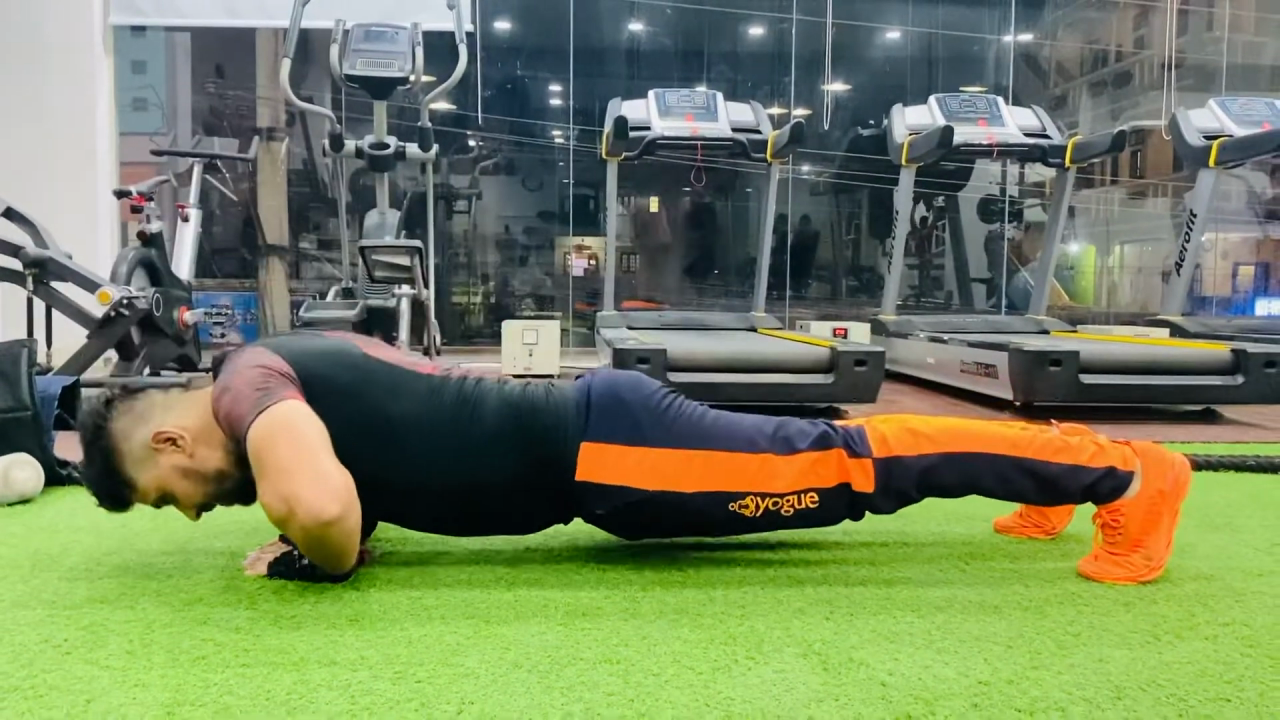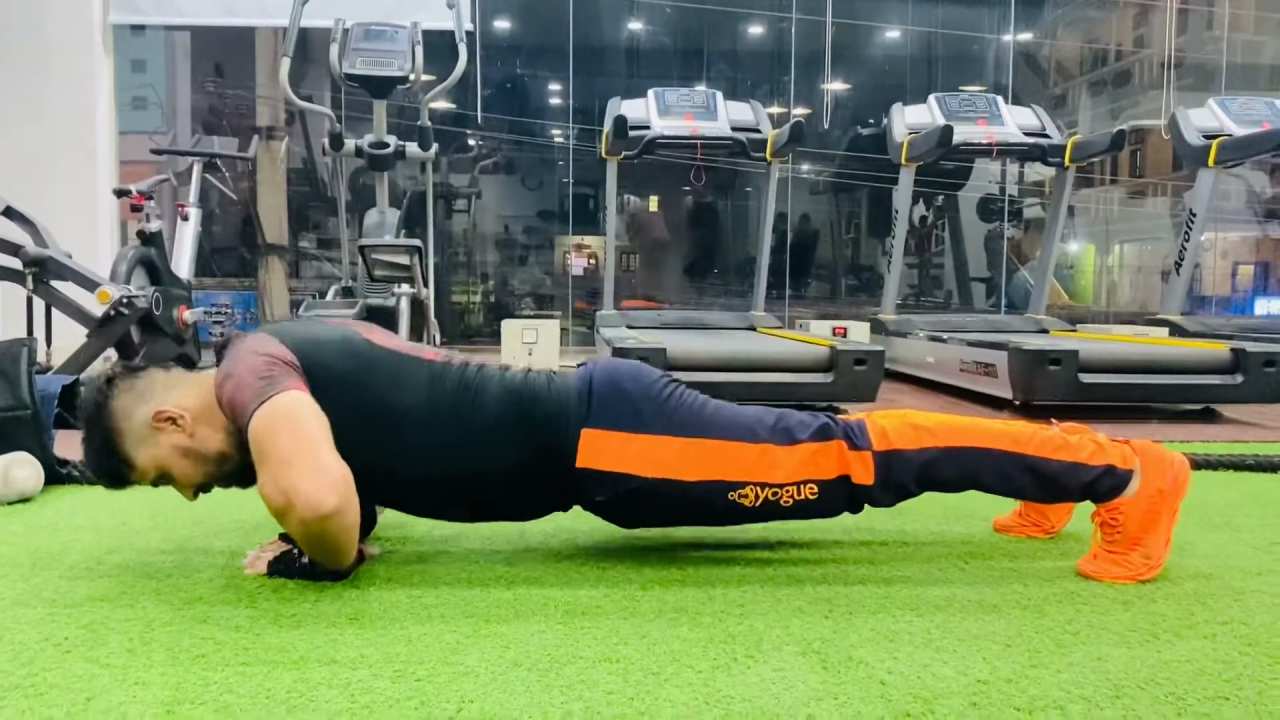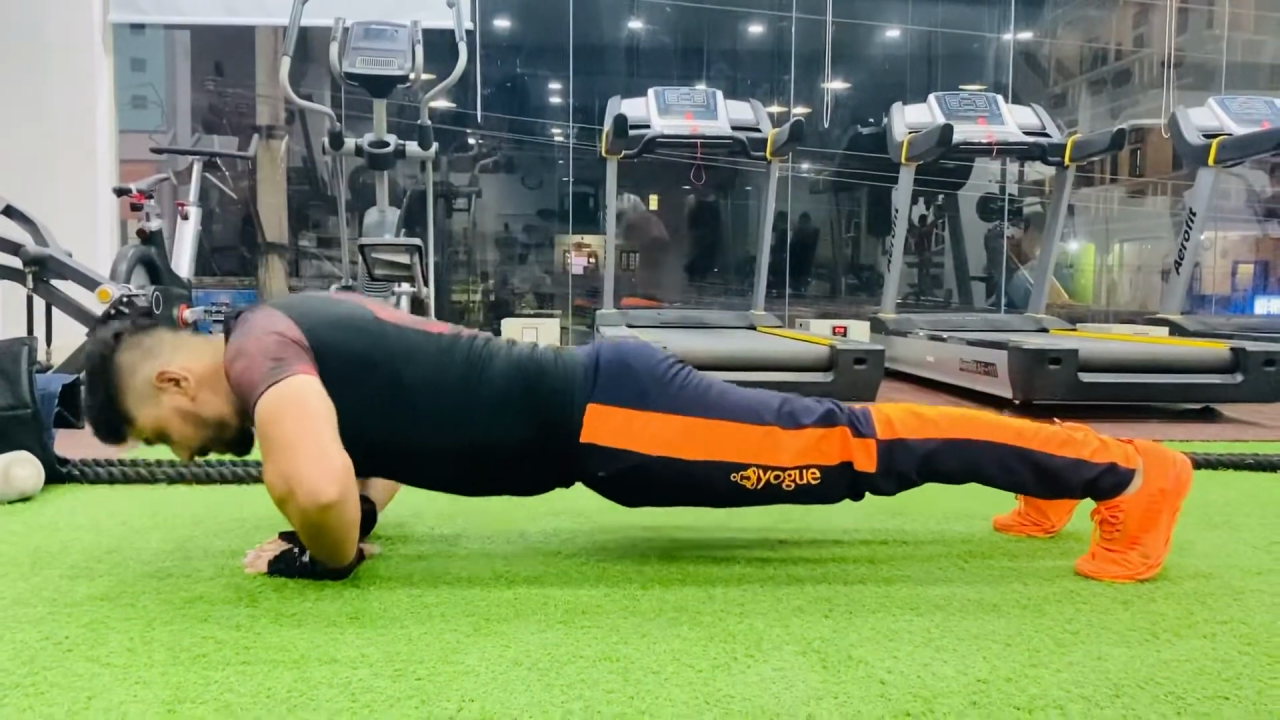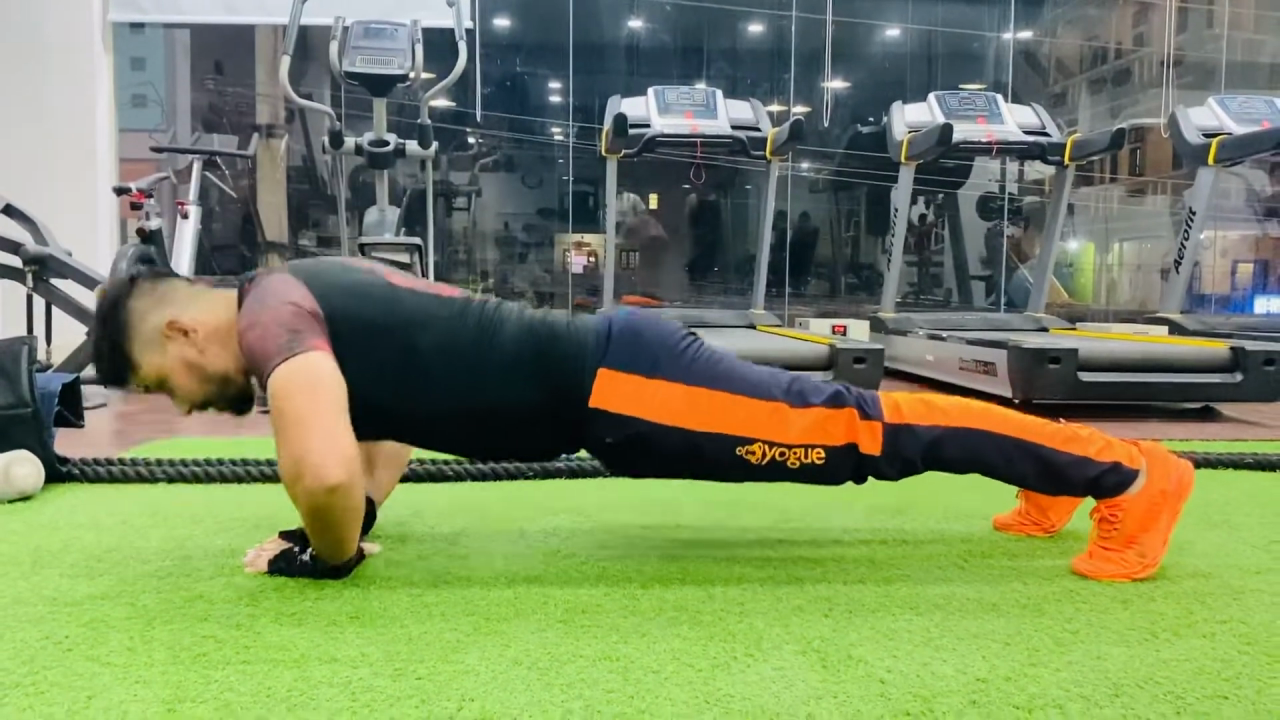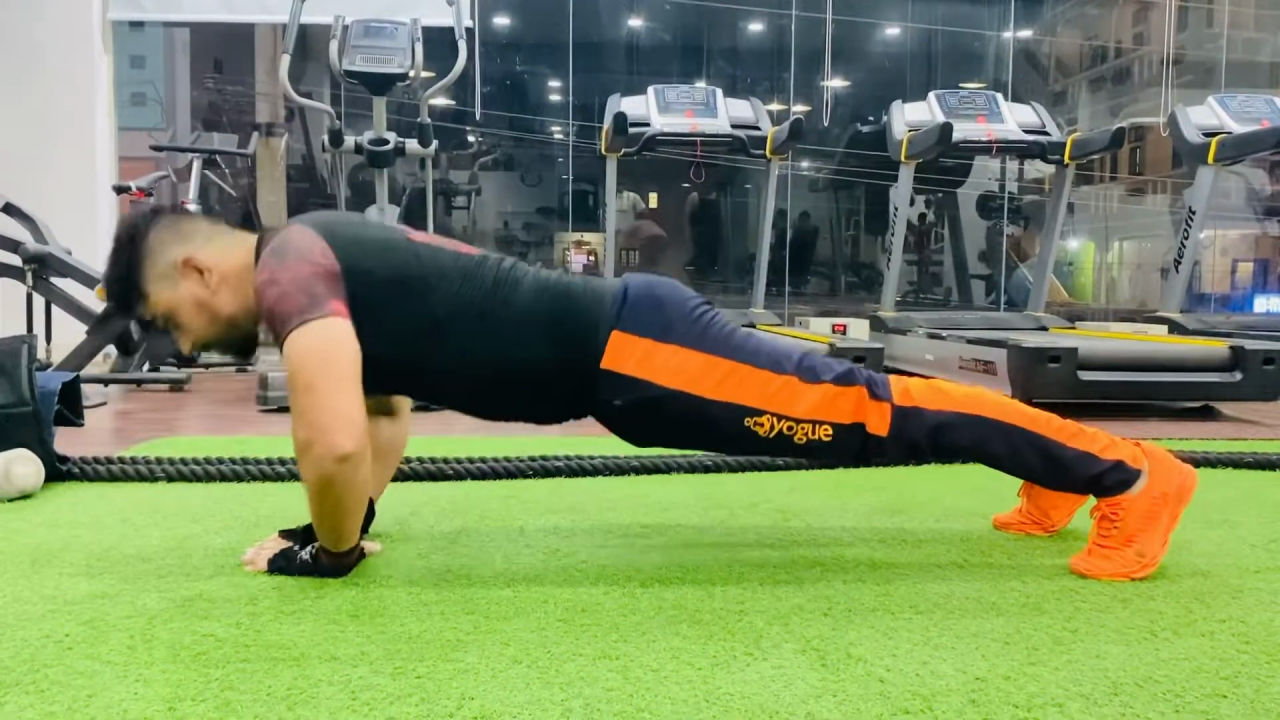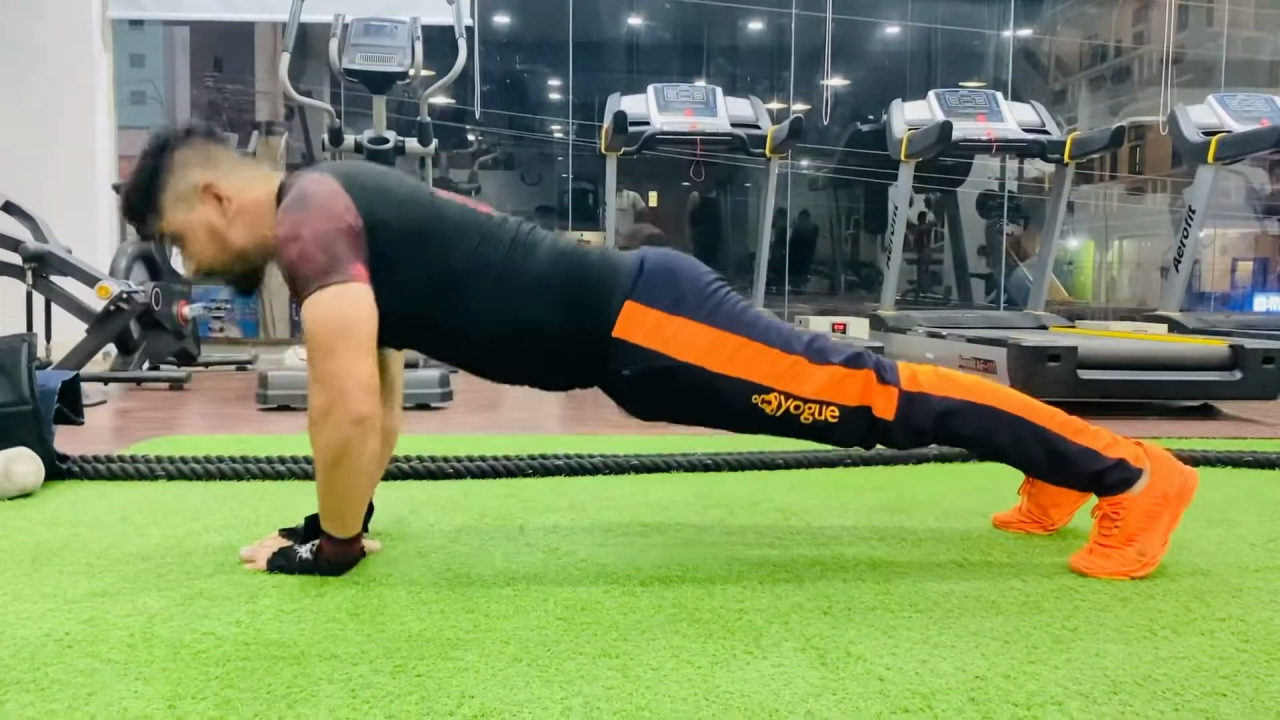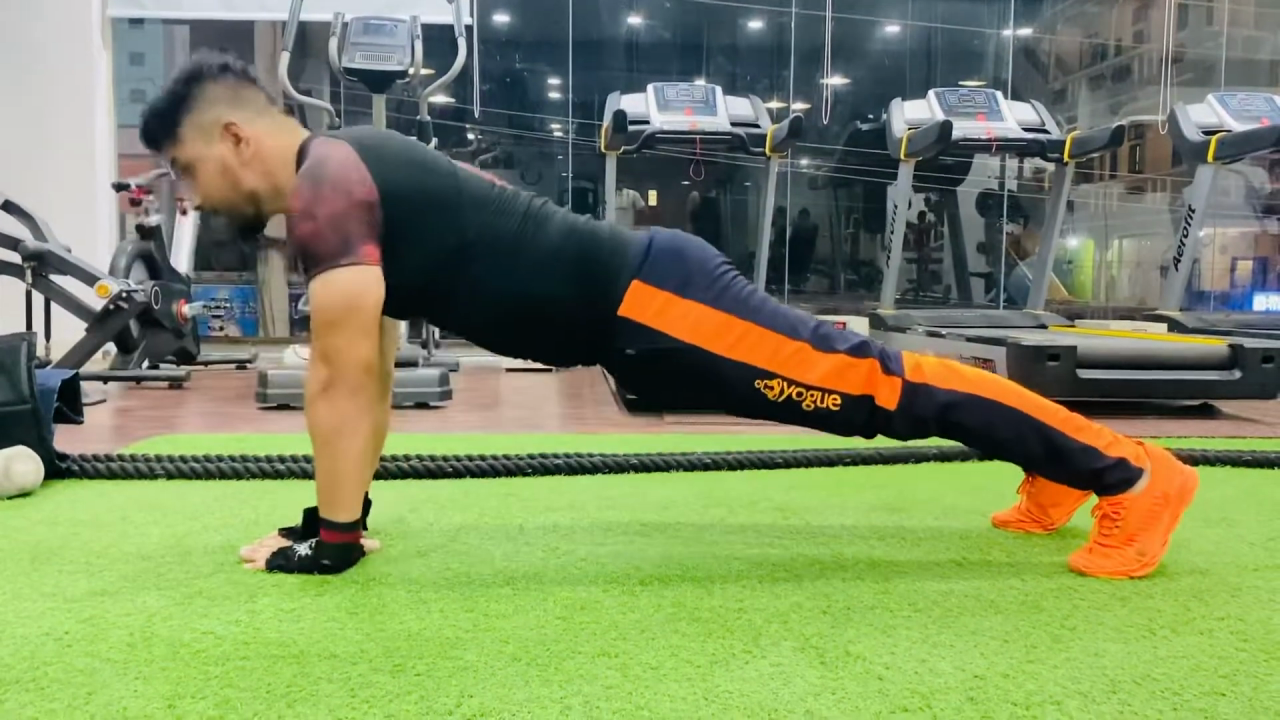
dt=0.1s
person 1, frame 1
left shoulder: (245, 386)
right shoulder: (291, 363)
left elbow: (316, 500)
left wrist: (329, 560)
right wrist: (343, 525)
left hip: (592, 455)
right hip: (589, 421)
left knee: (844, 469)
right knee: (812, 451)
left ankle: (1123, 474)
right ankle: (1053, 451)
person 1, frame 2
left shoulder: (246, 371)
right shoulder: (289, 356)
left elbow: (315, 496)
left wrist: (329, 554)
right wrist: (352, 520)
left hip: (601, 440)
right hip: (591, 417)
left knee: (845, 457)
right knee: (810, 446)
left ankle: (1123, 476)
right ankle: (1052, 458)
person 1, frame 3
left shoulder: (254, 350)
right shoulder: (296, 333)
left elbow: (316, 486)
left wrist: (328, 555)
right wrist: (356, 512)
left hip: (602, 419)
right hip: (594, 394)
left knee: (848, 448)
right knee: (816, 436)
left ankle: (1123, 473)
right ankle: (1055, 454)
person 1, frame 4
left shoulder: (268, 312)
right shoulder: (306, 299)
left elbow: (323, 469)
right elbow: (380, 423)
left wrist: (327, 550)
right wrist: (347, 514)
left hip: (613, 389)
right hip: (606, 376)
left knee: (852, 431)
right knee: (833, 426)
left ankle: (1122, 477)
right ankle: (1059, 465)
person 1, frame 5
left shoulder: (286, 270)
right shoulder: (318, 256)
left elbow: (334, 441)
right elbow: (382, 396)
left wrist: (328, 548)
right wrist: (350, 506)
left hip: (622, 354)
right hip: (615, 339)
left knee: (860, 415)
right knee: (839, 407)
left ankle: (1123, 475)
right ankle: (1062, 463)
person 1, frame 6
left shoulder: (306, 218)
right shoulder: (330, 203)
left elbow: (345, 405)
right elbow: (377, 384)
left wrist: (333, 539)
right wrist: (351, 507)
left hip: (639, 324)
right hip: (624, 318)
left knee: (861, 395)
right knee: (847, 389)
left ankle: (1124, 477)
right ankle: (1054, 463)
person 1, frame 7
left shoulder: (320, 185)
right shoulder: (344, 170)
left elbow: (343, 381)
right elbow: (372, 365)
left wrist: (333, 535)
right wrist: (346, 499)
left hip: (643, 304)
right hip: (634, 293)
left knee: (866, 387)
right knee: (856, 379)
left ankle: (1127, 478)
right ankle: (1061, 465)
